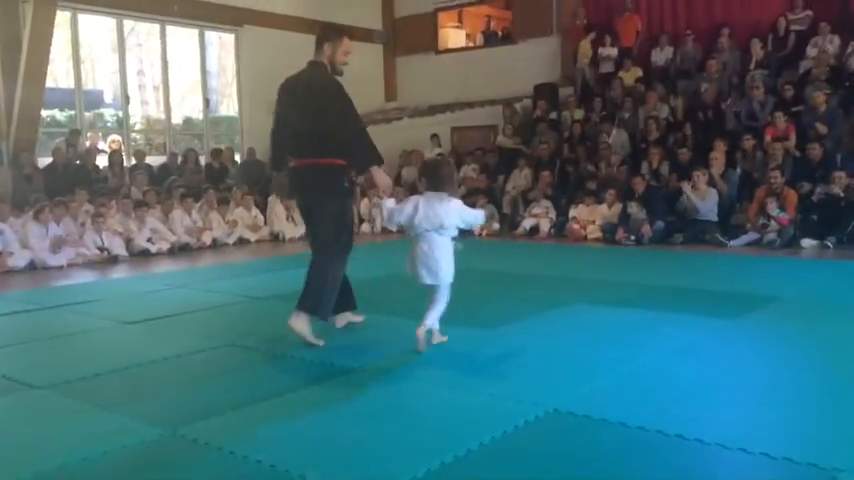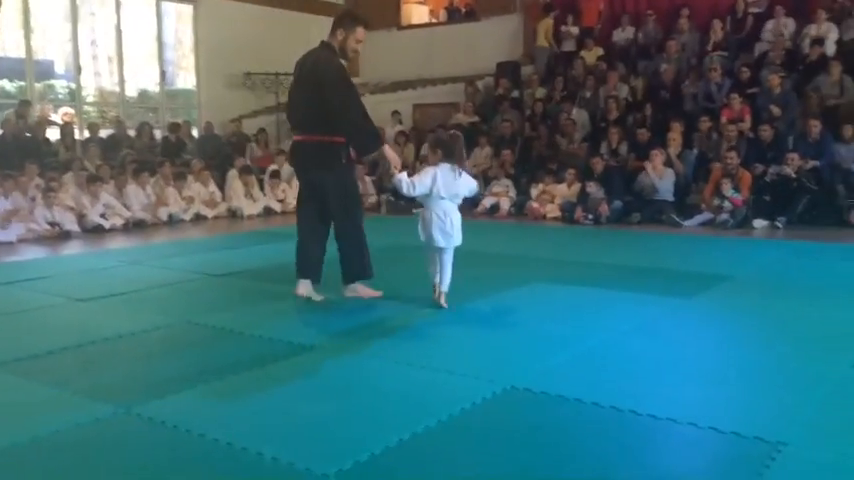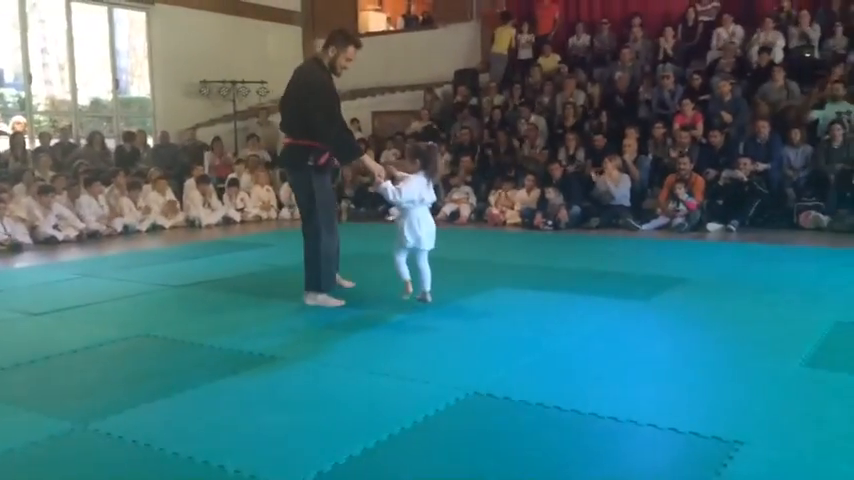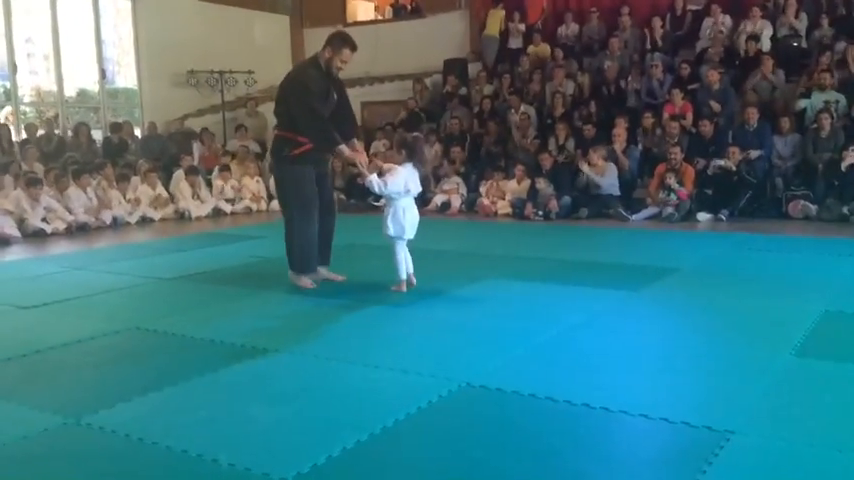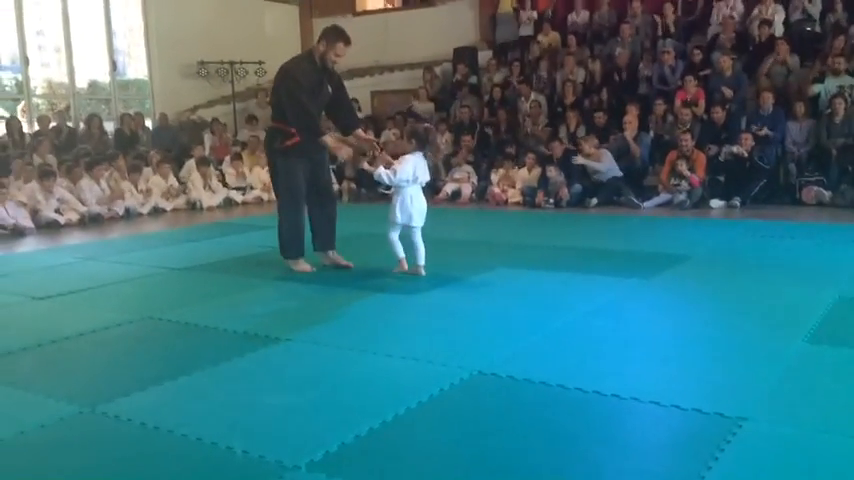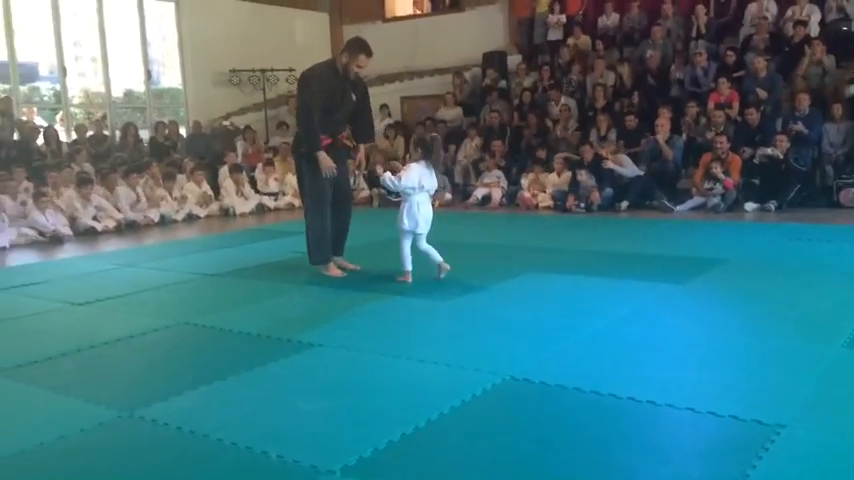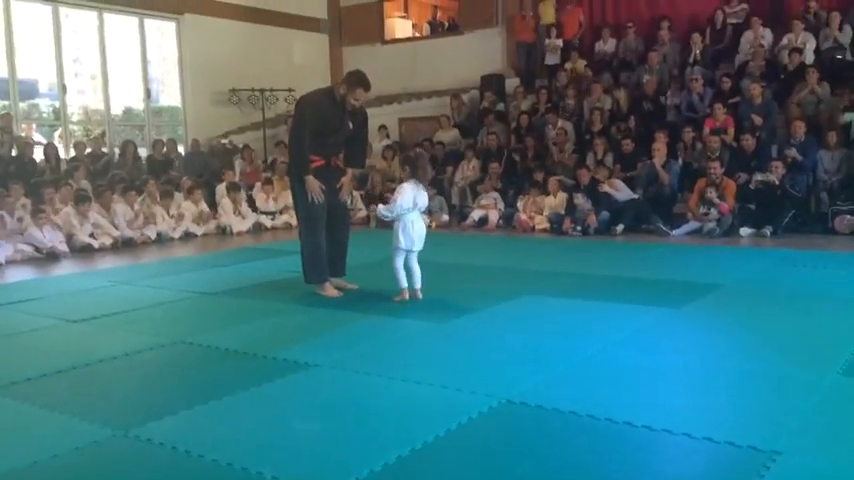
dt=0.4s
person 1, frame 1
left shoulder: (290, 85)
right shoulder: (326, 84)
left elbow: (280, 133)
right elbow: (349, 128)
left wrist: (286, 165)
right wrist: (375, 168)
left hip: (302, 174)
right hip: (327, 175)
left knee: (327, 244)
right knee: (335, 246)
left ankle: (341, 308)
right ankle: (306, 313)
person 1, frame 2
left shoulder: (308, 62)
right shoulder: (330, 67)
right elbow: (352, 113)
right wrist: (383, 147)
left hip: (305, 149)
right hip: (328, 152)
left knee: (313, 216)
right knee: (348, 217)
left ankle: (306, 279)
right ankle: (355, 281)
person 1, frame 3
left shoulder: (315, 74)
right shoulder: (313, 79)
right elbow: (333, 125)
left wrist: (332, 154)
right wrist: (367, 160)
left hip: (311, 156)
right hip: (306, 159)
left knee: (326, 220)
right knee: (320, 224)
left ankle: (327, 274)
right ankle: (316, 290)
person 1, frame 4
left shoulder: (332, 79)
right shoulder: (302, 78)
left elbow: (342, 114)
right elbow: (316, 121)
left wrist: (354, 143)
right wrist: (346, 152)
left hip: (315, 150)
right hip: (291, 151)
left knee: (325, 210)
right knee: (302, 212)
left ankle: (319, 266)
right ankle: (299, 270)
person 1, frame 5
left shoulder: (328, 73)
right shoulder: (294, 71)
left elbow: (340, 106)
right elbow: (301, 113)
left wrist: (358, 134)
right wrist: (332, 143)
left hip: (312, 140)
right hip: (286, 142)
left knee: (324, 196)
right knee: (293, 201)
left ankle: (328, 251)
right ankle: (293, 256)
person 1, frame 6
left shoulder: (356, 84)
right shoulder: (315, 78)
left elbow: (361, 116)
right elbow: (307, 119)
left wrist: (362, 147)
right wrist: (320, 155)
left hip: (336, 147)
right hip: (312, 149)
left knee: (342, 203)
right knee: (319, 205)
left ankle: (335, 254)
right ankle: (323, 261)
person 1, frame 7
left shoulder: (358, 112)
right shoulder: (312, 103)
left elbow: (357, 144)
right elbow: (298, 142)
left wrist: (349, 174)
right wrist: (308, 177)
left hip: (333, 169)
right hip: (307, 171)
left knee: (339, 223)
right knee: (314, 226)
left ankle: (335, 275)
right ankle: (321, 280)
person 2, frame 1
left shoulder: (415, 202)
right shoulder: (454, 205)
left elbow: (391, 216)
right elbow: (474, 218)
left wrist: (387, 201)
right wrist: (481, 213)
left hip: (422, 252)
right hip: (442, 253)
left knee: (433, 294)
right knee: (442, 298)
left ankle: (435, 334)
right ankle: (423, 328)
person 2, frame 2
left shoulder: (430, 173)
right shoulder: (461, 174)
left elbow: (410, 188)
right elbow: (473, 188)
left wrist: (398, 175)
left hip: (433, 217)
right hip: (451, 218)
left knee: (435, 255)
right knee: (447, 259)
left ankle: (437, 288)
right ankle: (443, 295)
person 2, frame 3
left shoulder: (413, 181)
right shoulder: (426, 179)
left elbow: (396, 195)
left wrist: (382, 184)
right wrist: (396, 174)
left hip: (412, 224)
right hip: (425, 222)
left knee: (399, 256)
right knee: (422, 260)
left ankle: (407, 284)
right ankle: (426, 293)
person 2, frame 4
left shoulder: (398, 172)
right shoulder: (412, 170)
left elbow: (381, 186)
left wrist: (366, 174)
right wrist: (383, 167)
left hip: (398, 212)
right hip: (409, 211)
left knee: (399, 249)
right knee: (402, 247)
left ankle: (402, 283)
right ankle: (410, 276)
person 2, frame 5
left shoulder: (407, 160)
right shoulder: (421, 160)
left elbow: (391, 177)
left wrist: (372, 169)
right wrist: (391, 162)
left hip: (405, 200)
right hip: (417, 200)
left knee: (393, 234)
right knee: (416, 236)
left ankle: (402, 262)
right ankle: (420, 267)
person 2, frame 6
left shoulder: (412, 168)
right shoulder: (430, 169)
left elbow: (396, 183)
left wrist: (382, 174)
left hip: (412, 208)
right hip: (425, 207)
left knee: (405, 243)
right knee: (421, 244)
left ankle: (407, 274)
right ankle: (441, 264)
person 2, frame 7
left shoulder: (404, 188)
right shoulder: (420, 187)
left elbow: (393, 209)
left wrist: (378, 209)
left hip: (405, 227)
right hip: (417, 225)
left knee: (398, 262)
right knee: (413, 261)
left ankle: (404, 292)
right ankle: (417, 291)
